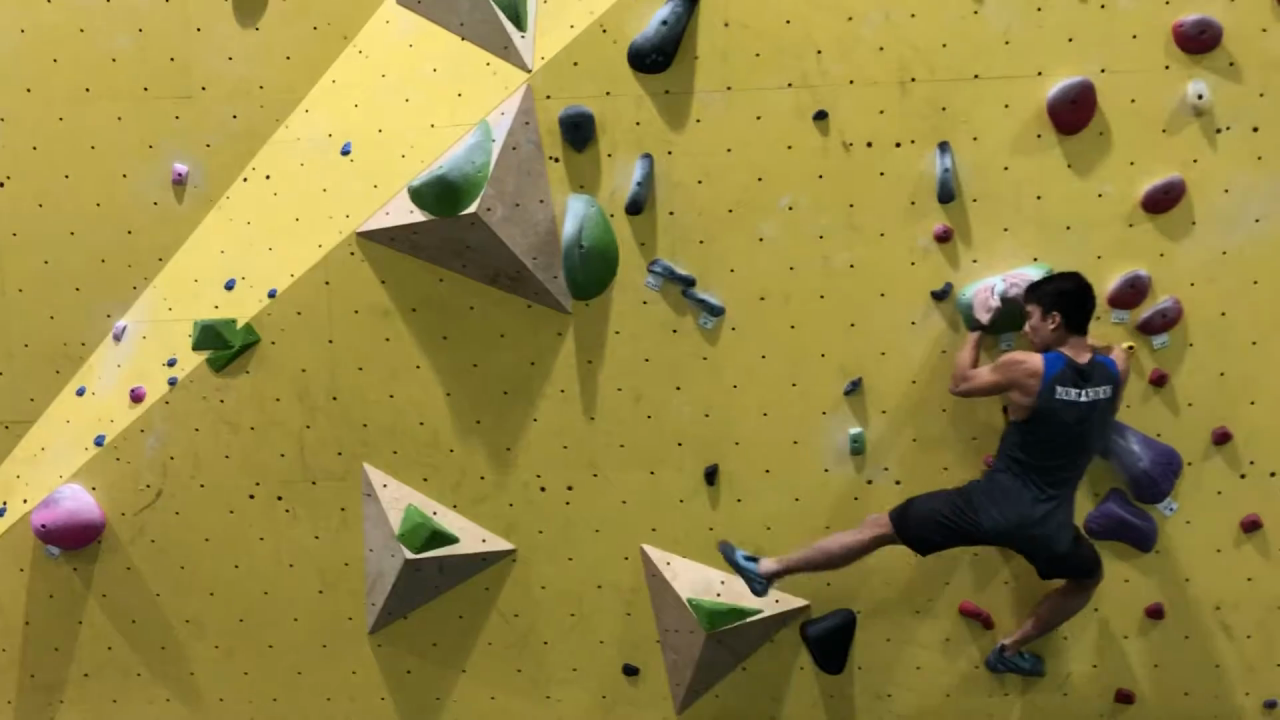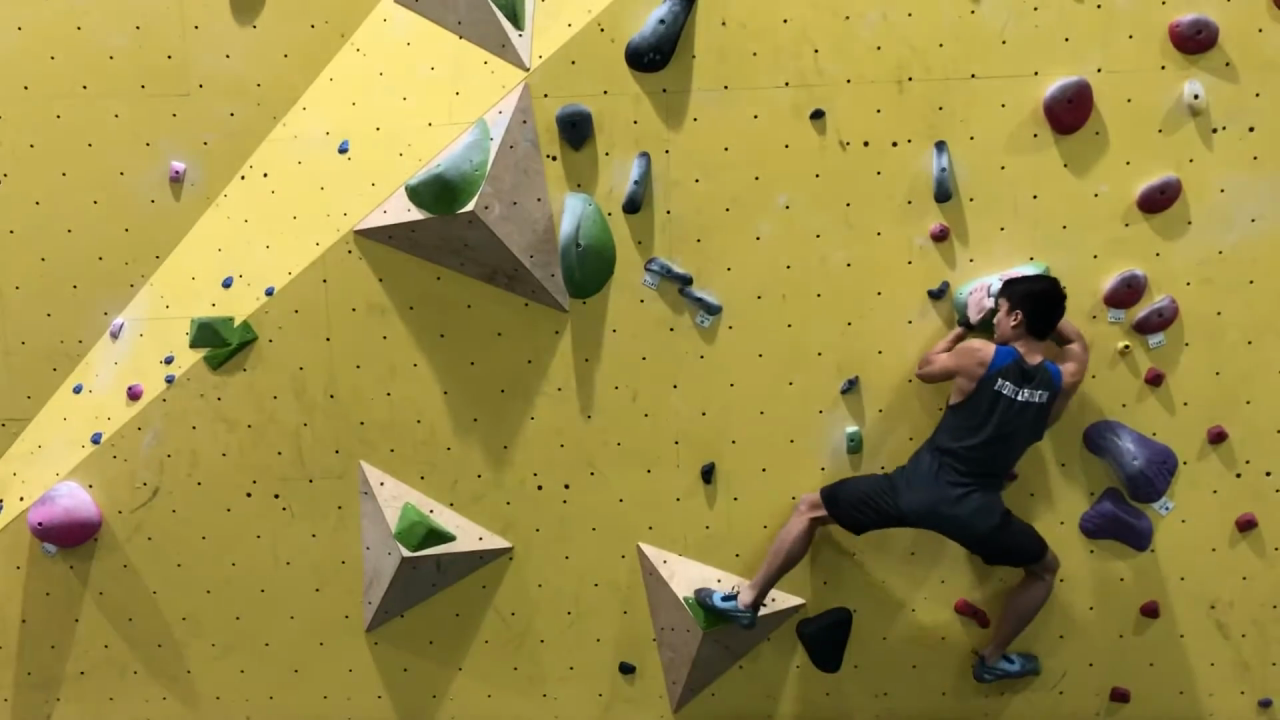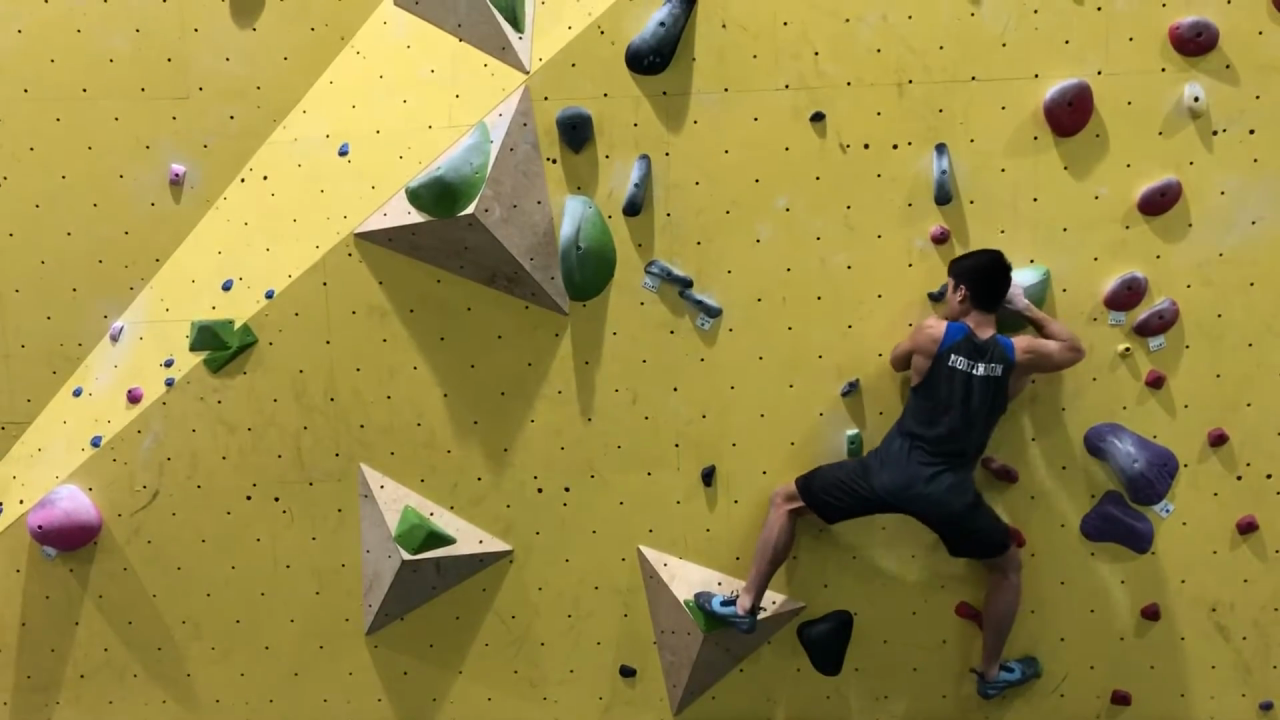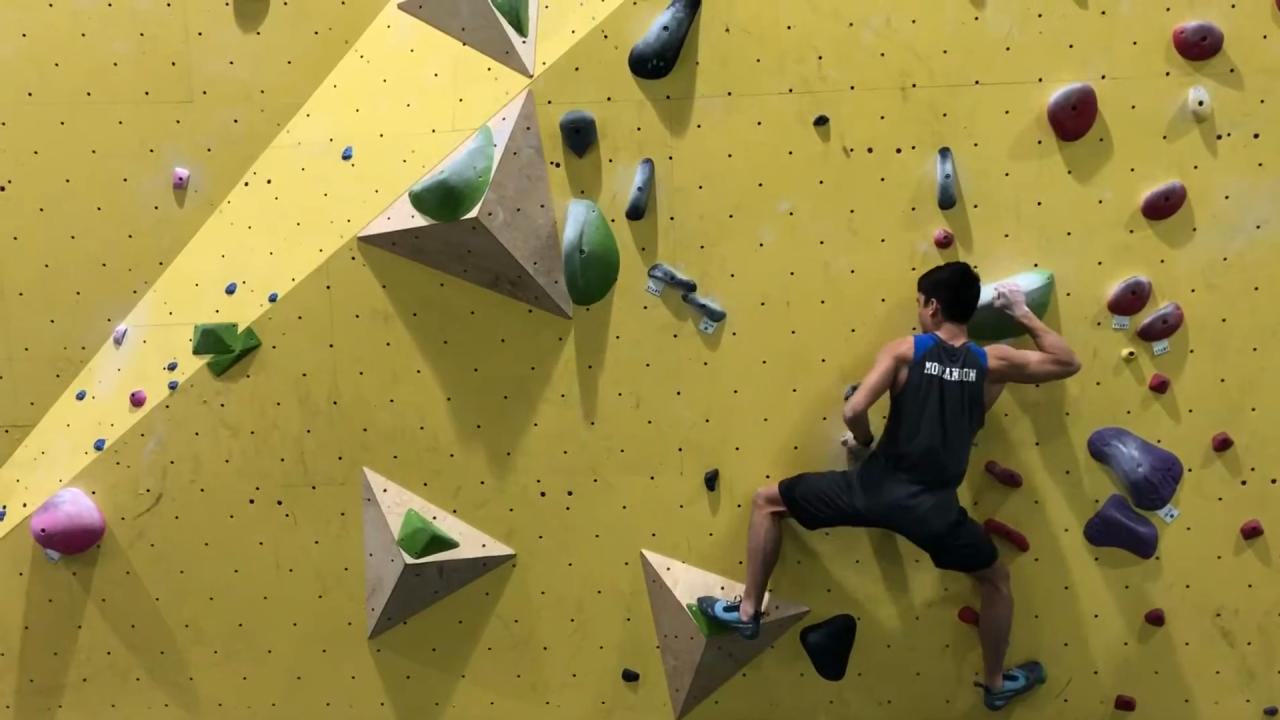
dt=0.5s
person 1, frame 1
left shoulder: (1027, 367)
right shoulder: (1116, 368)
left elbow: (960, 383)
left wrist: (978, 327)
right wrist: (1051, 298)
left hip: (994, 503)
right hip: (1051, 524)
left knee: (874, 529)
right knee: (1088, 577)
left ankle: (768, 569)
right ankle: (1011, 650)
person 1, frame 2
left shoulder: (979, 355)
right shoulder: (1063, 382)
left elbow: (924, 369)
right elbow: (1078, 343)
left wrist: (967, 324)
right wrist: (1040, 305)
left hip: (919, 488)
right hip: (976, 509)
left knee: (810, 508)
right knee: (1044, 570)
left ankle: (747, 600)
right ankle: (992, 660)
person 1, frame 3
left shoulder: (933, 333)
right shoulder: (1020, 355)
left elbow: (896, 362)
right elbow: (1074, 348)
right wrist: (1025, 307)
left hip: (891, 470)
right hip: (948, 489)
left knee: (784, 500)
right knee: (1008, 568)
left ankle: (745, 604)
right ankle: (991, 672)
person 1, frame 4
left shoulder: (904, 350)
right shoulder: (994, 363)
left elbow: (854, 409)
right elbow: (1068, 363)
left wrist: (862, 442)
right wrist: (1023, 314)
left hip: (877, 488)
right hip: (934, 506)
left knee: (766, 501)
right knee: (997, 580)
left ankle: (747, 610)
right ankle: (997, 683)
